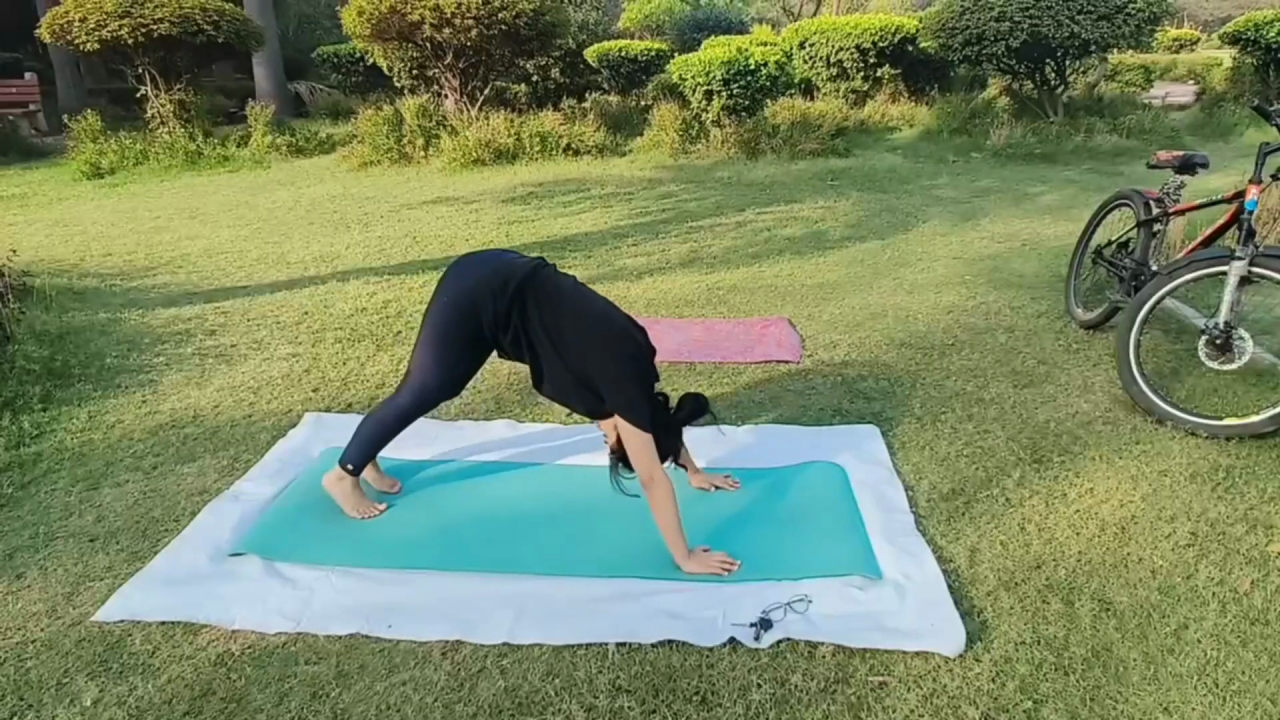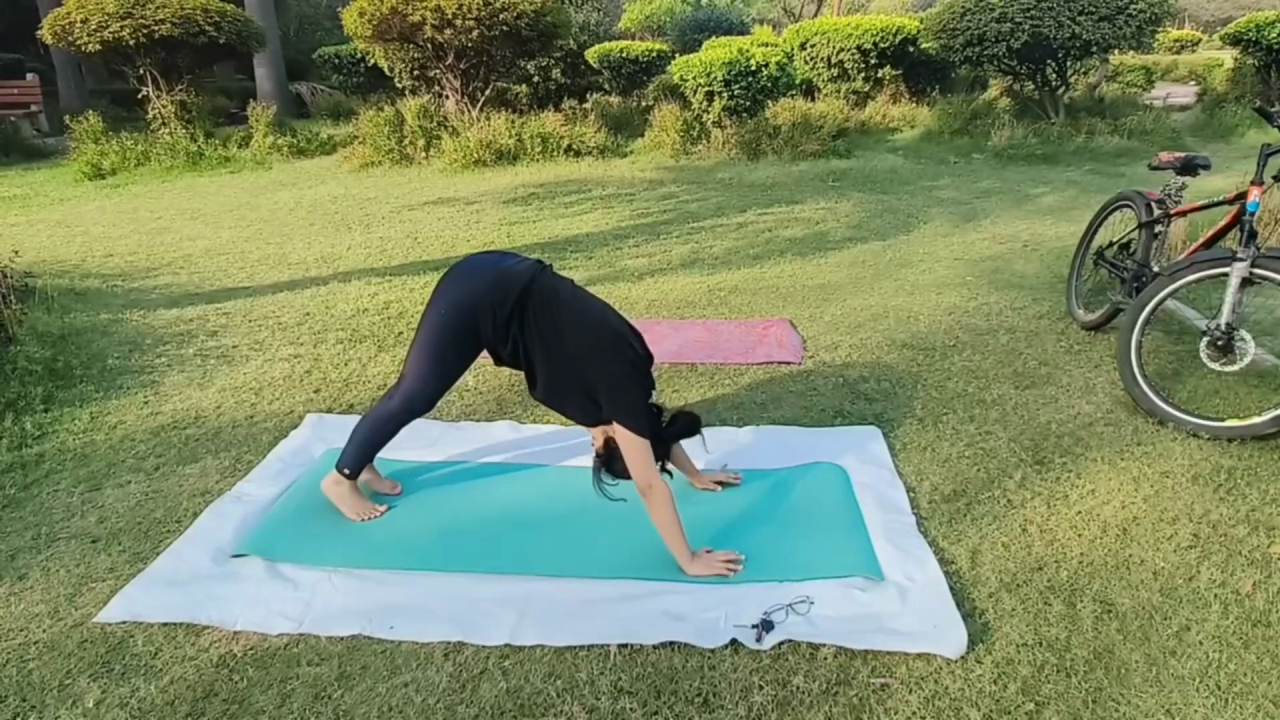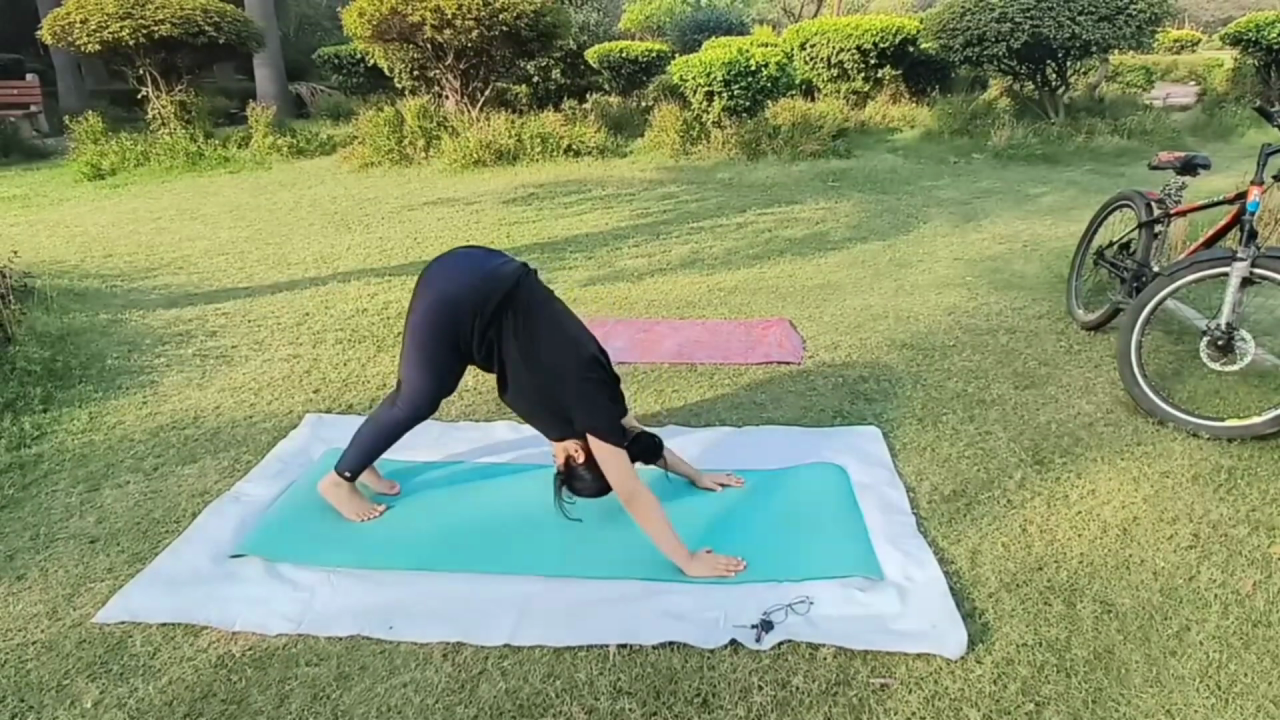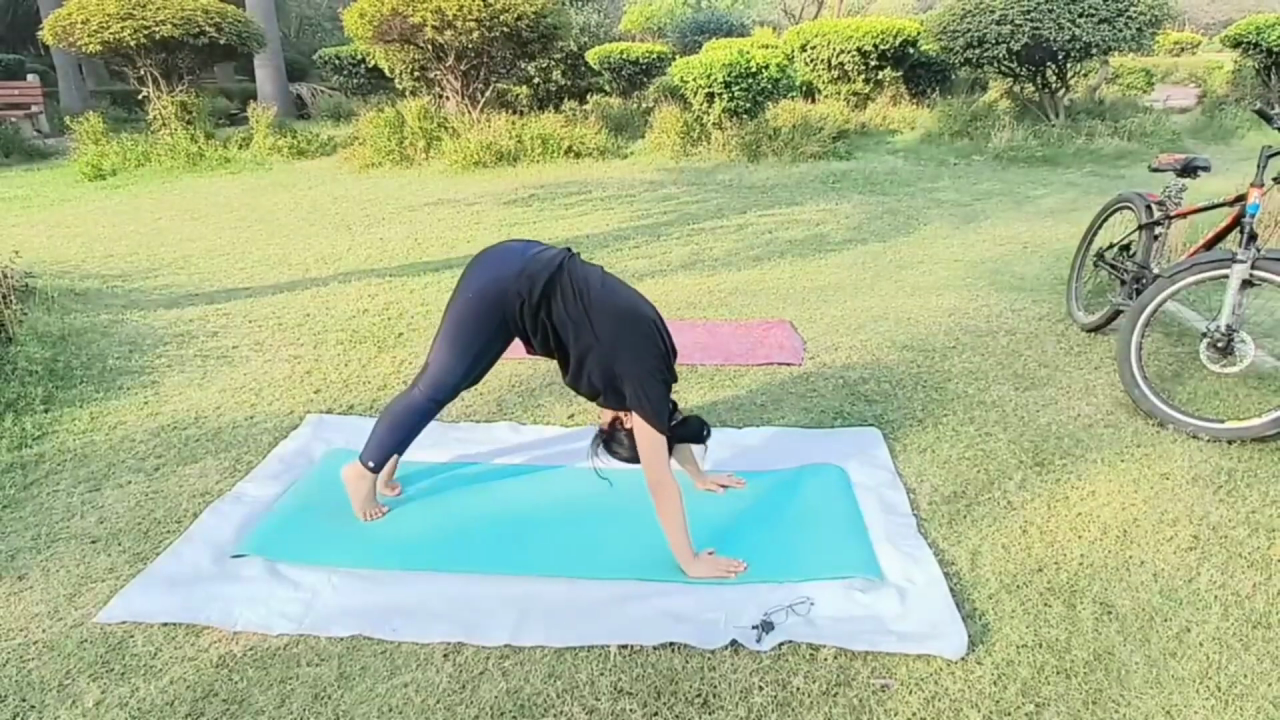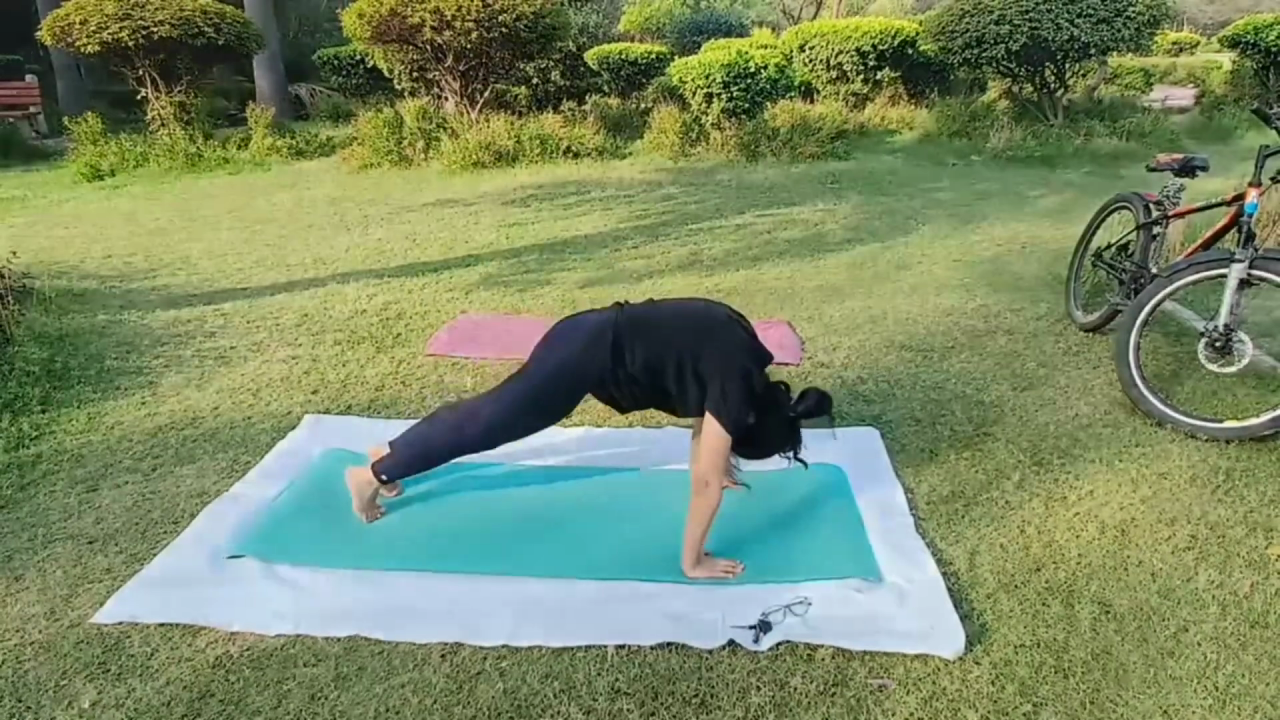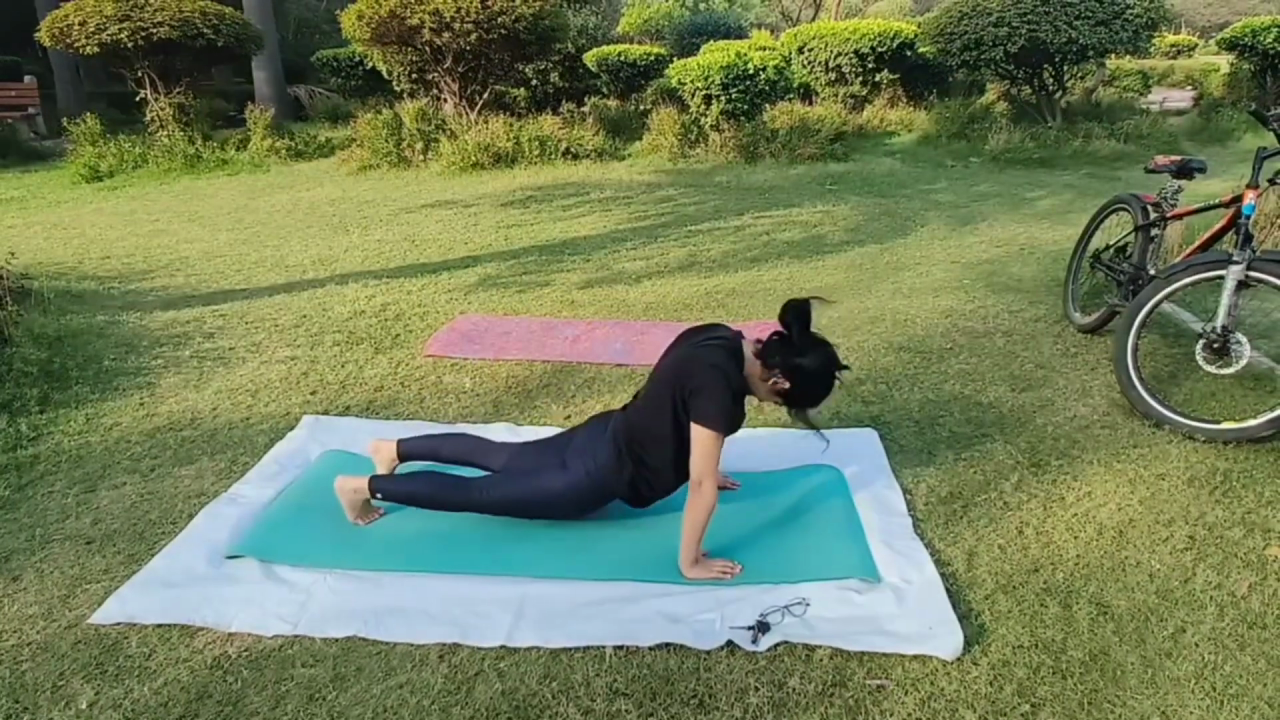
dt=0.7s
person 1, frame 1
left shoulder: (634, 367)
right shoulder: (624, 383)
left elbow: (662, 423)
right elbow: (652, 478)
left wrist: (696, 474)
right wrist: (686, 558)
left hip: (501, 284)
right hip: (480, 292)
left knee: (443, 387)
right knee: (421, 392)
left ankle: (365, 459)
right ankle: (343, 475)
person 1, frame 2
left shoulder: (628, 373)
right shoulder: (621, 389)
left elbow: (659, 428)
right elbow: (650, 485)
left wrist: (697, 476)
right wrist: (690, 561)
left hip: (500, 284)
right hip: (480, 296)
left knee: (422, 388)
right knee: (415, 395)
left ankle: (363, 466)
right ankle: (341, 479)
person 1, frame 3
left shoulder: (595, 396)
right shoulder: (590, 406)
left elbow: (634, 436)
right elbow: (633, 495)
left wrist: (696, 475)
right wrist: (689, 562)
left hip: (480, 281)
right hip: (459, 294)
left knee: (421, 396)
right knee: (415, 401)
left ankle: (362, 466)
right ankle: (339, 481)
person 1, frame 4
left shoulder: (648, 367)
right shoulder: (645, 381)
left elbow: (672, 425)
right elbow: (660, 481)
left wrist: (698, 475)
right wrist: (690, 562)
left hip: (531, 275)
right hip: (509, 282)
left knee: (445, 383)
right knee: (436, 386)
left ankle: (387, 457)
right ankle: (363, 471)
person 1, frame 5
left shoulder: (741, 355)
right shoulder: (737, 383)
left elbow: (705, 413)
right elbow: (706, 482)
left wrist: (709, 471)
right wrist: (692, 562)
left hip: (593, 337)
right hip: (587, 355)
left knee: (486, 412)
right knee: (484, 426)
left ankle: (389, 453)
right ankle: (372, 476)
person 1, frame 6
left shoulder: (721, 339)
right shoulder: (720, 380)
right elbow: (701, 486)
left wrist: (702, 473)
right wrist: (690, 562)
left hip: (609, 438)
right hip: (607, 475)
left knee: (501, 458)
right knee: (481, 494)
left ankle: (395, 449)
right ankle: (366, 488)
